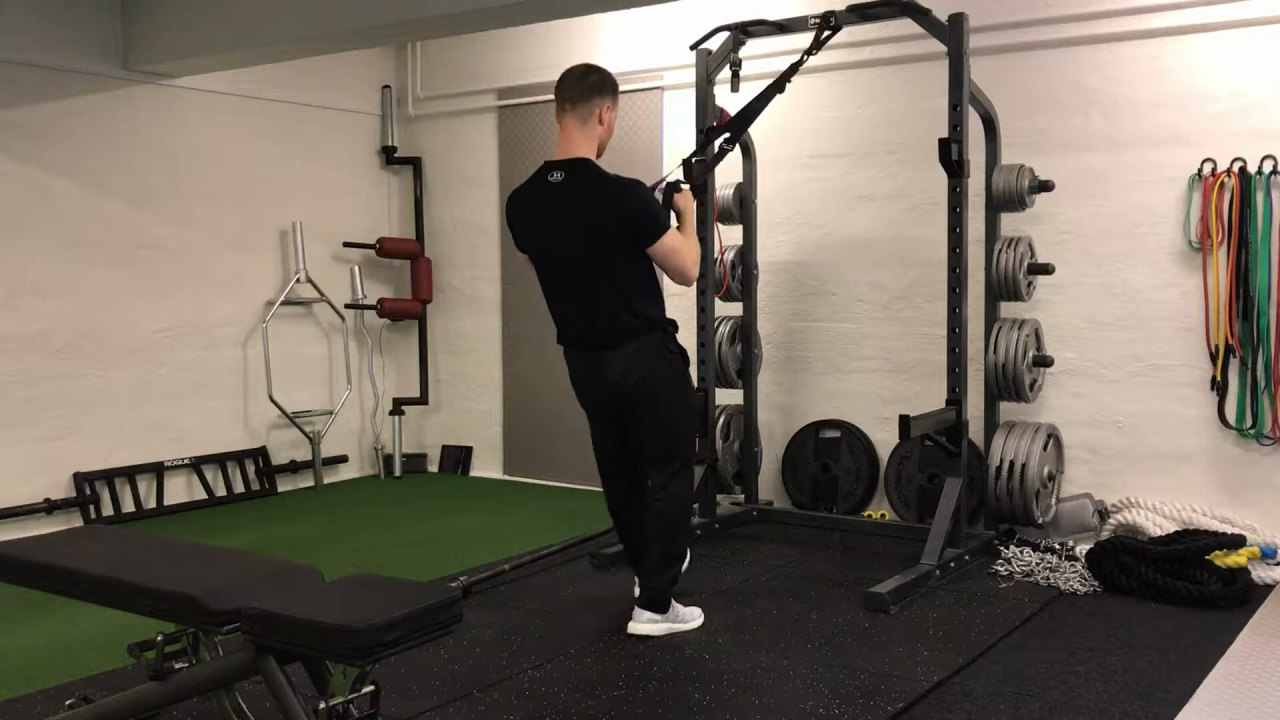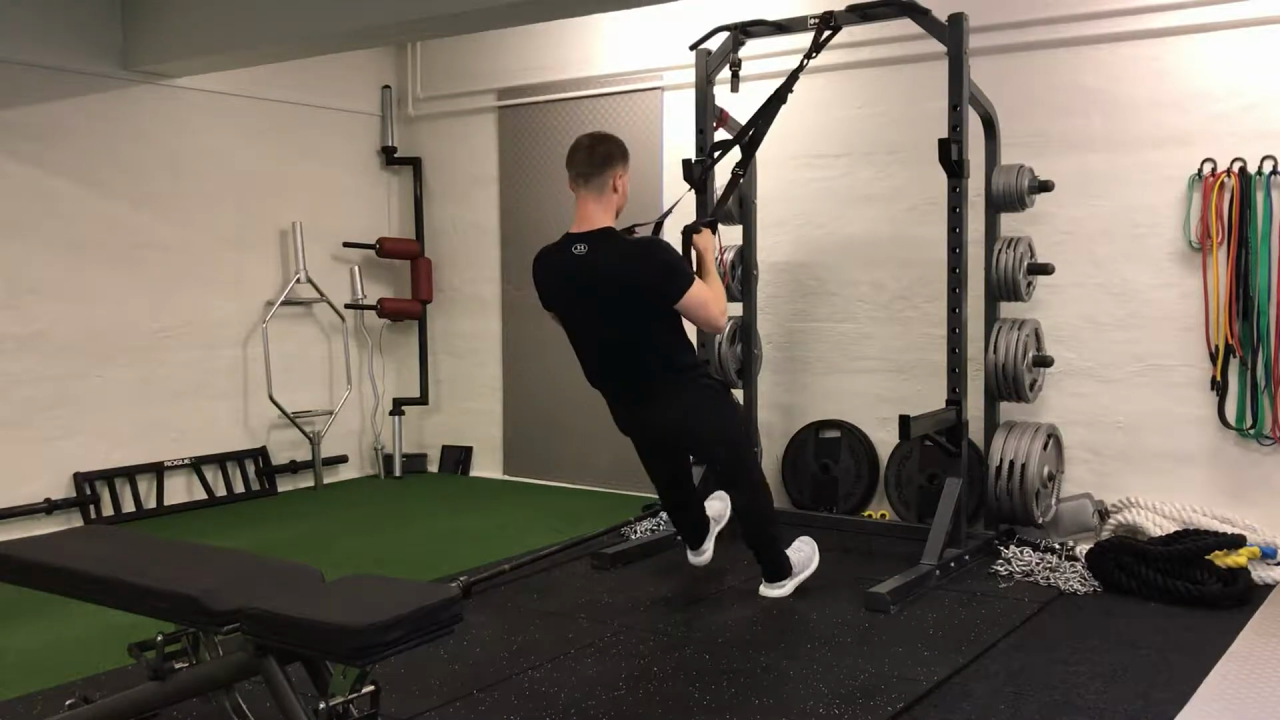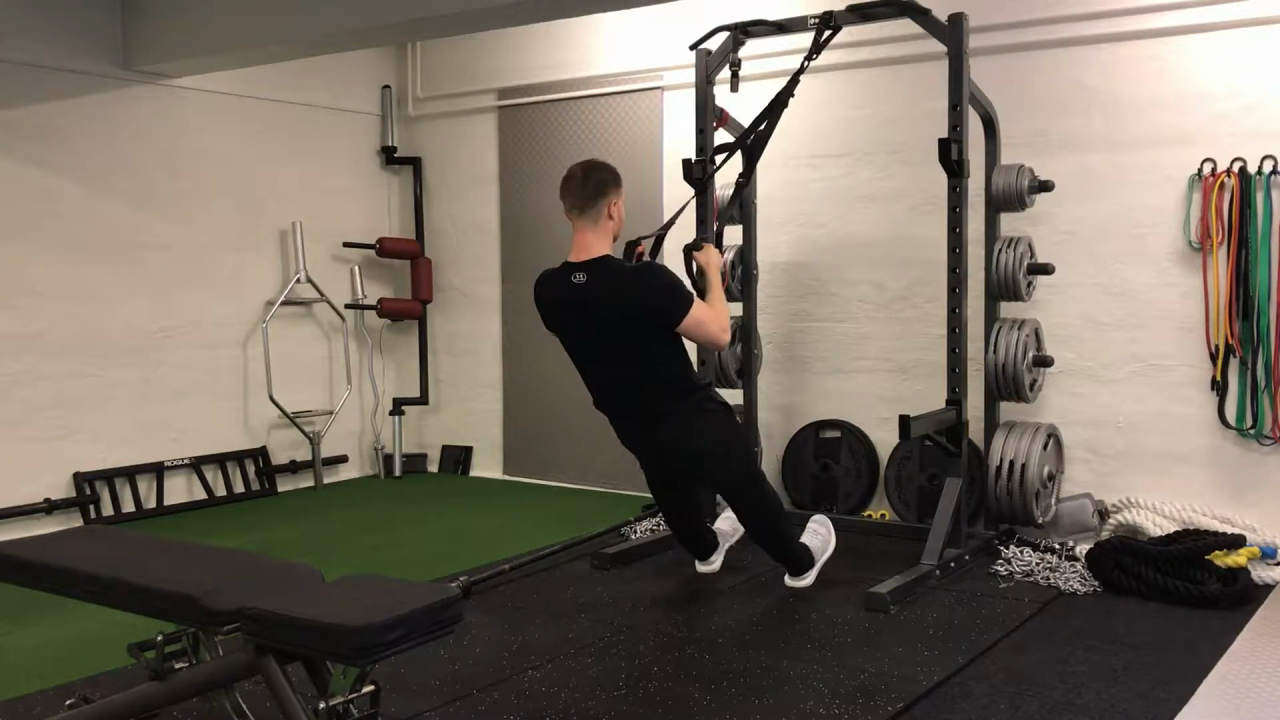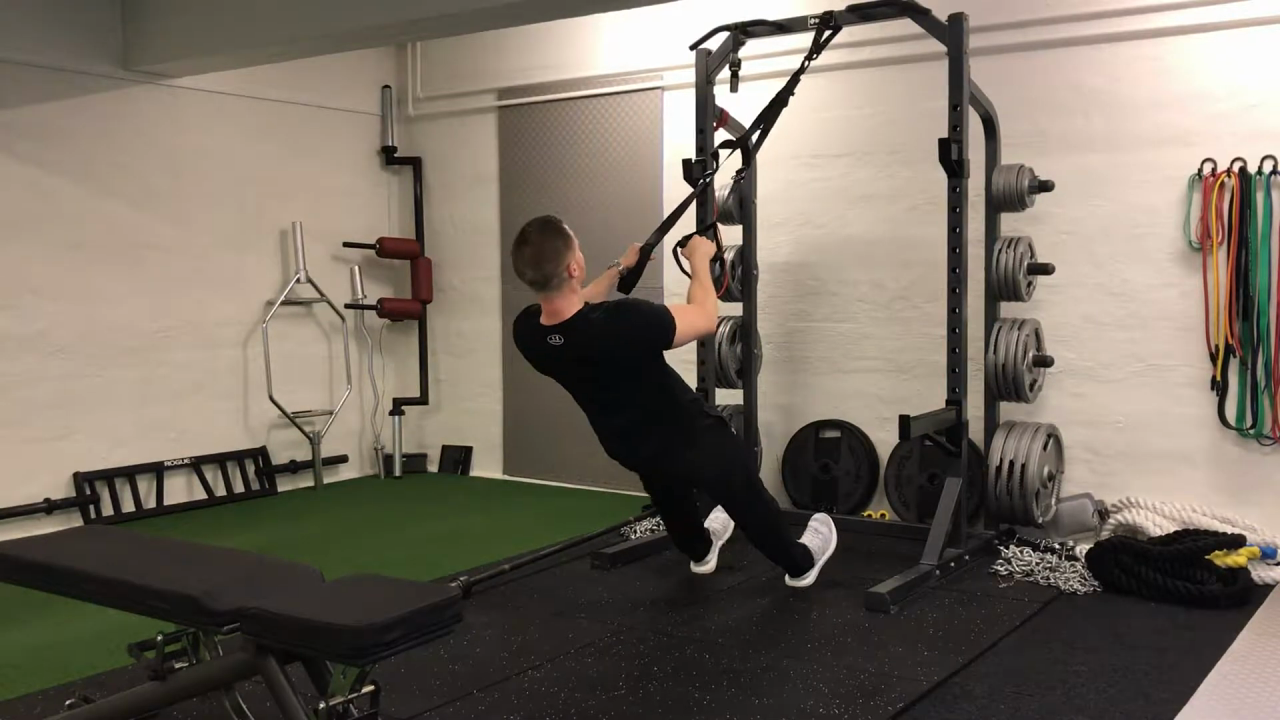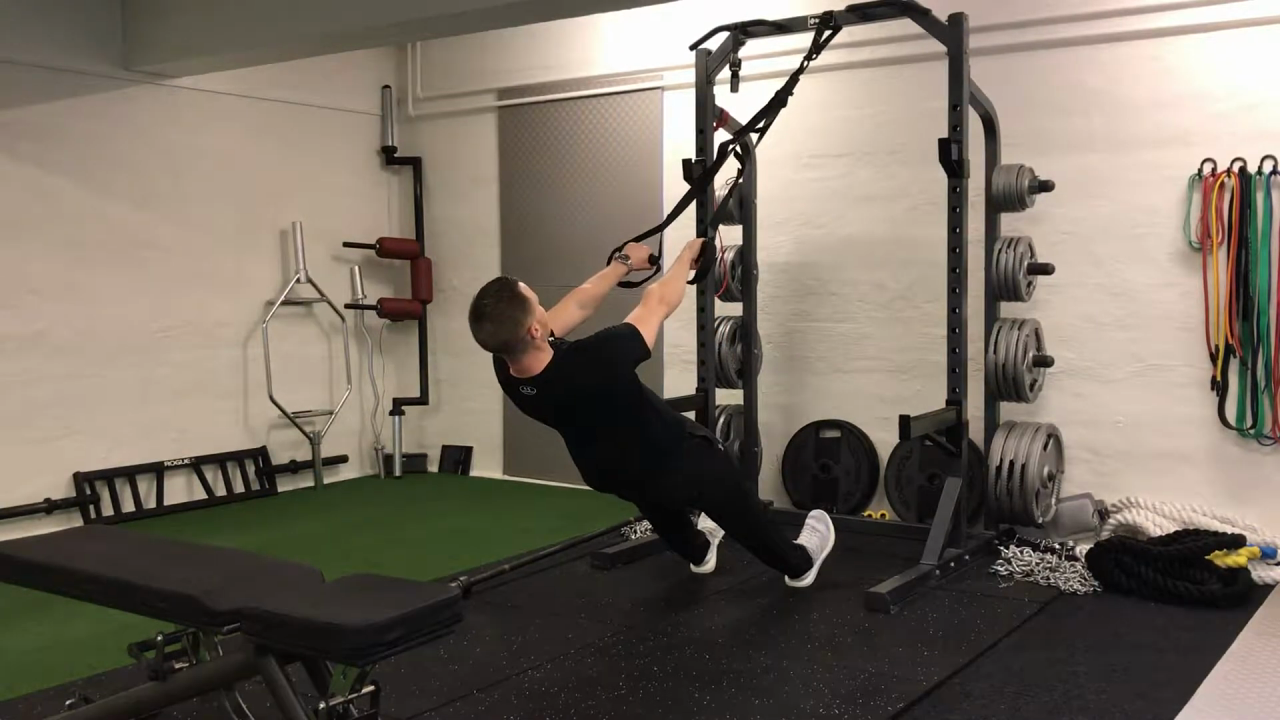
dt=1s
person 1, frame 1
left shoulder: (523, 202)
right shoulder: (623, 196)
right elbow: (686, 270)
right wrist: (686, 215)
left hip: (584, 359)
right hip: (644, 355)
left knee: (620, 472)
right knee: (669, 476)
left ankle: (653, 570)
right ankle: (655, 605)
person 1, frame 2
left shoulder: (548, 267)
right shoulder: (647, 256)
right elbow: (715, 318)
right wrist: (707, 257)
left hip: (627, 407)
right hip: (686, 399)
left knee: (667, 457)
right knee: (741, 476)
left ankle: (697, 538)
right ankle: (778, 571)
person 1, frame 3
left shoulder: (549, 291)
right shoulder: (646, 281)
right elbow: (719, 335)
right wrist: (712, 271)
left hip: (634, 427)
right hip: (692, 420)
left knee: (672, 484)
right knee: (747, 491)
left ankle: (705, 548)
right ankle: (799, 563)
person 1, frame 4
left shoulder: (526, 333)
right shoulder: (624, 321)
right elbow: (705, 318)
left wrist: (618, 268)
right wrist: (699, 261)
left hip: (630, 446)
right hip: (689, 439)
left knee: (669, 479)
right knee: (742, 493)
left ankle: (699, 550)
right ankle: (800, 562)
person 1, frame 5
left shoulder: (507, 370)
right shoulder: (593, 366)
left elbow: (578, 304)
right elbow: (657, 302)
left wrist: (625, 262)
right wrist: (687, 255)
left hip: (613, 474)
right hip: (678, 464)
right knee: (735, 507)
left ankle: (698, 551)
right ankle: (798, 564)
